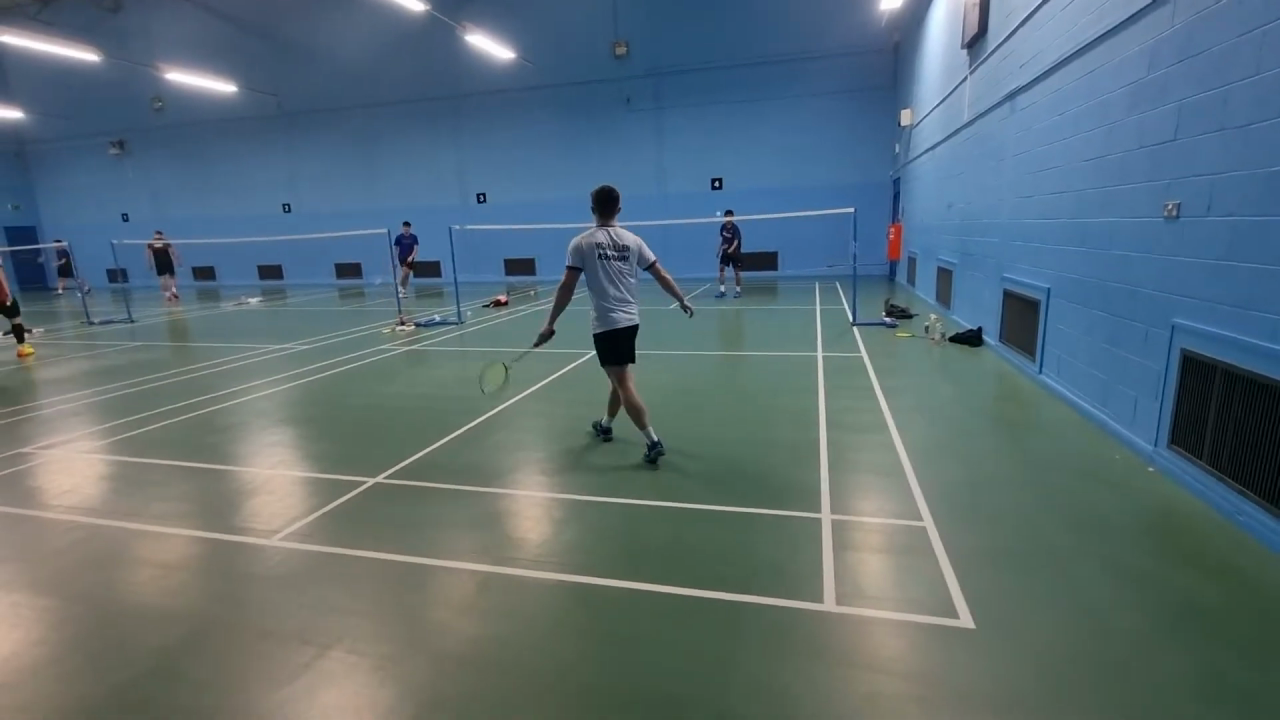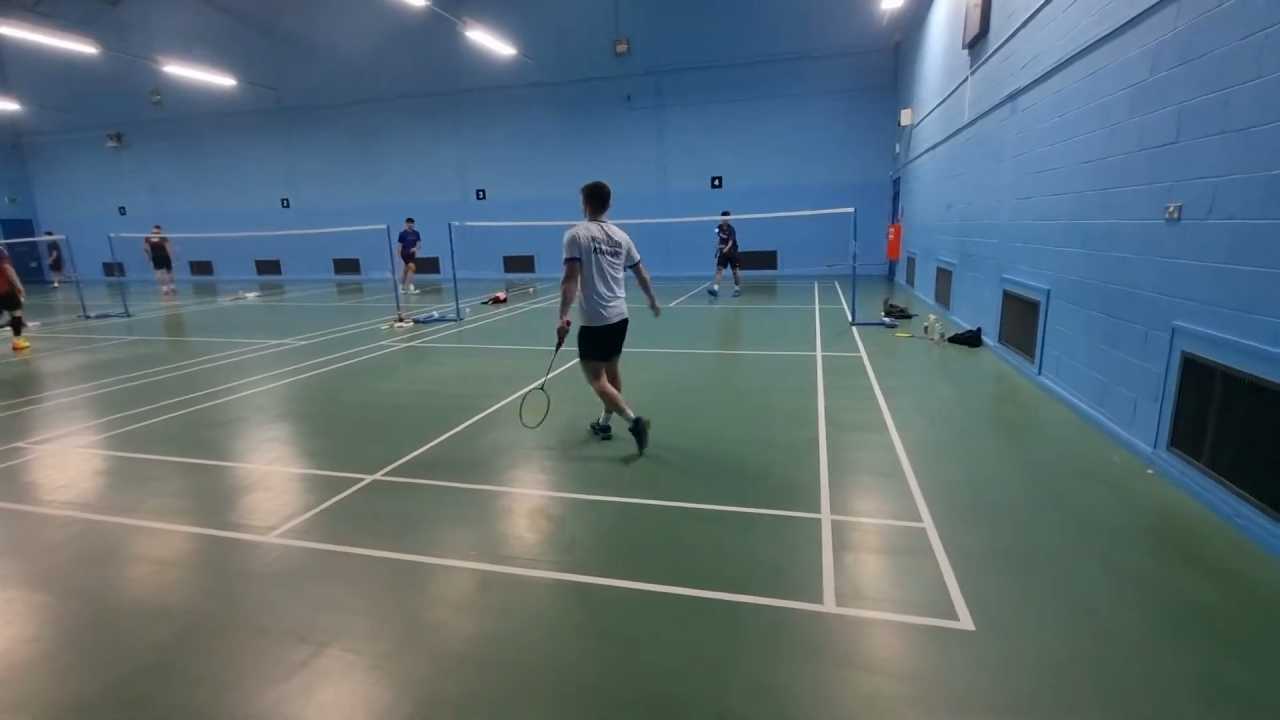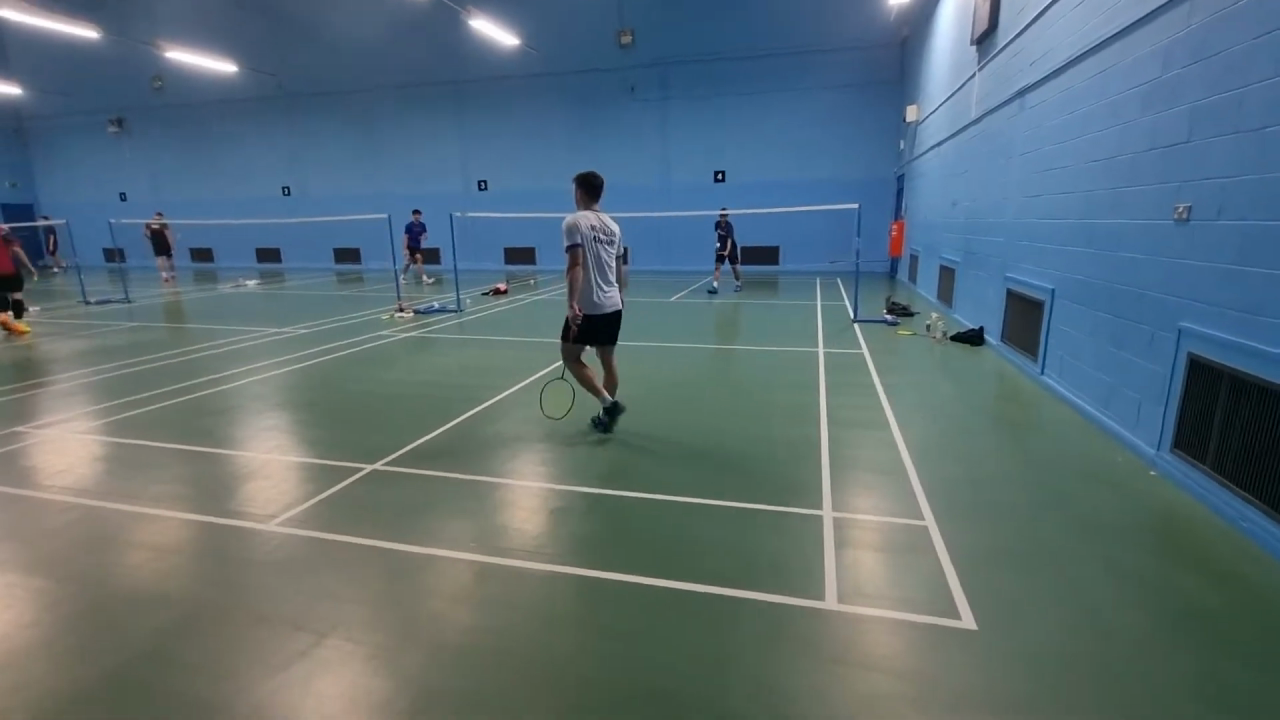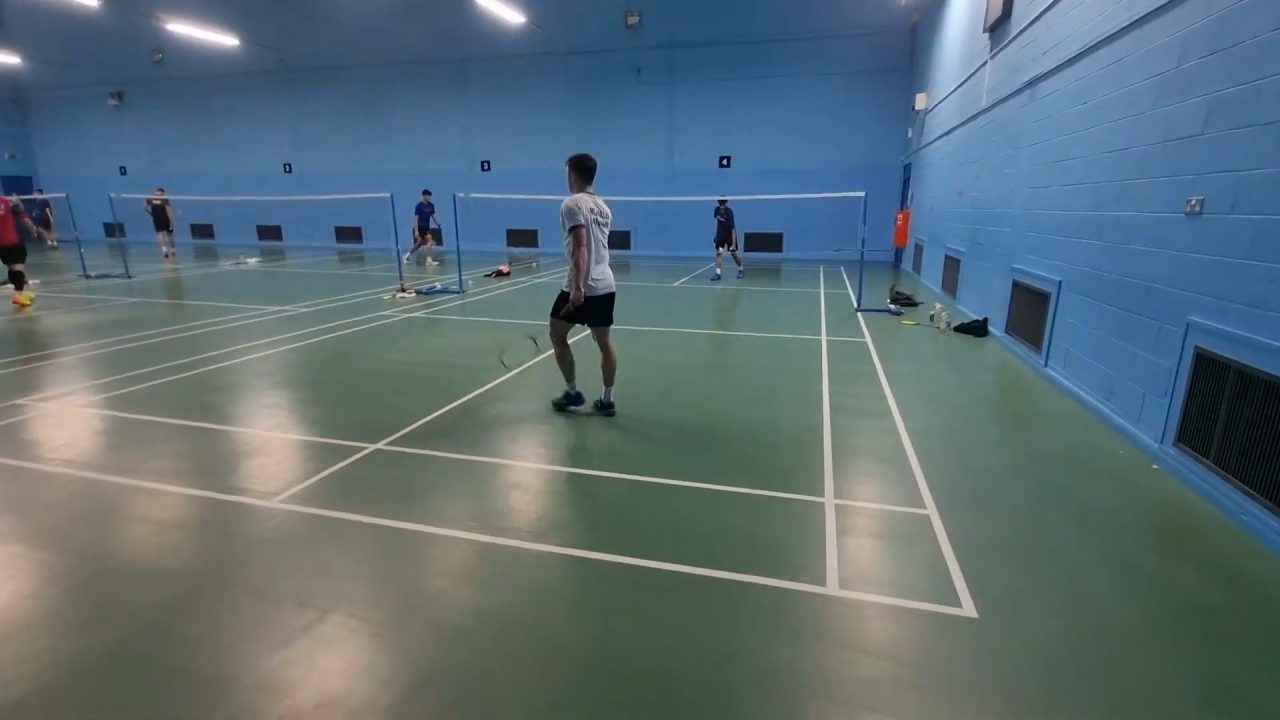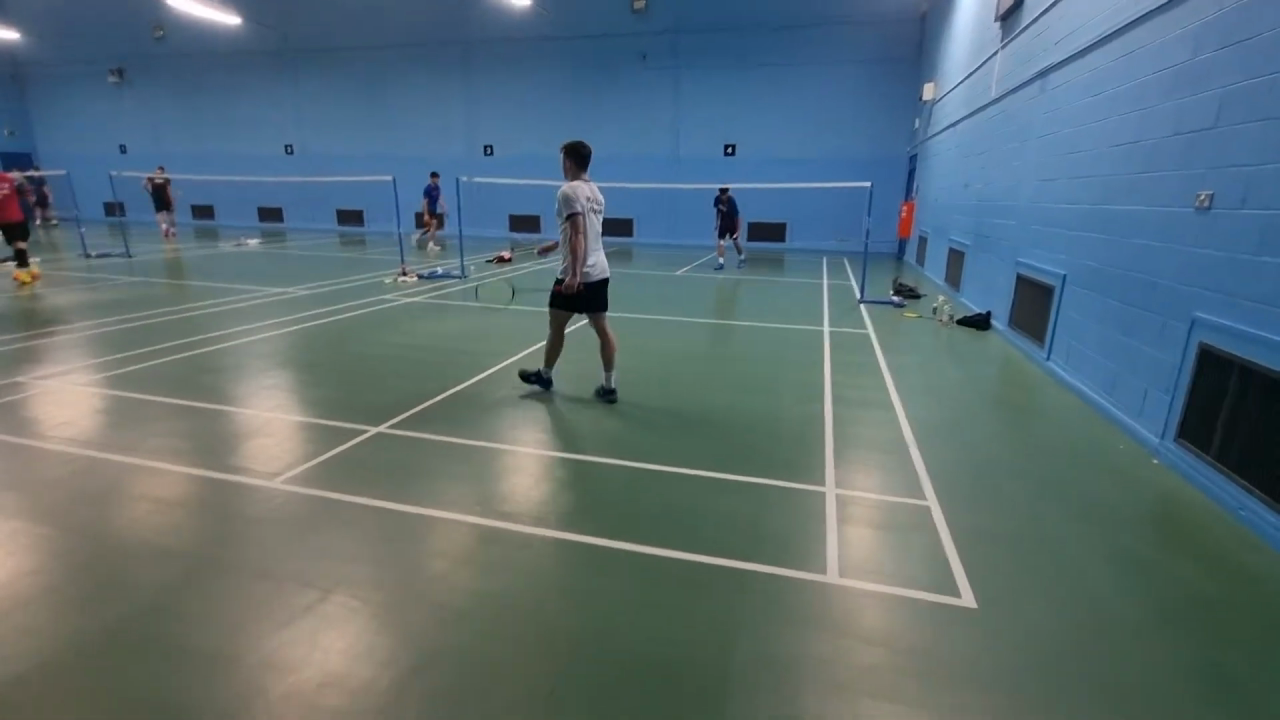
dt=0.1s
person 1, frame 1
left shoulder: (581, 243)
right shoulder: (633, 241)
left elbow: (567, 287)
right elbow: (661, 276)
left wrist: (550, 324)
right wrist: (683, 302)
left hip: (606, 324)
right hip: (630, 321)
left knee: (624, 383)
right knee: (620, 377)
left ankle: (653, 441)
right ankle: (606, 425)
person 1, frame 2
left shoulder: (576, 235)
right shoulder: (622, 236)
left elbow: (571, 278)
right elbow: (641, 275)
left wrist: (563, 317)
right wrist: (653, 301)
left hip: (594, 320)
right hip: (618, 316)
left knee: (595, 378)
right knee: (610, 370)
left ankle: (634, 420)
right ankle: (606, 423)
person 1, frame 3
left shoulder: (574, 222)
right shoulder: (613, 226)
left elbow: (576, 265)
left wrist: (572, 304)
left hip: (587, 307)
right hip: (613, 305)
left knee: (571, 358)
right knee: (608, 360)
left ankle: (609, 403)
right ankle: (607, 414)
person 1, frame 4
left shoulder: (572, 204)
right shoulder: (602, 207)
left elbow: (580, 245)
left wrist: (577, 285)
left hip: (583, 289)
right hip: (606, 285)
left knee: (557, 335)
right knee: (605, 342)
left ankle: (573, 391)
right ankle: (608, 399)
person 1, frame 5
left shoulder: (569, 191)
right shoulder: (596, 193)
left elbow: (578, 234)
left wrist: (575, 273)
right wrist: (553, 246)
left hip: (577, 275)
right hip: (600, 272)
left knee: (557, 326)
right knee: (602, 328)
left ankle: (545, 375)
right ankle: (609, 385)
